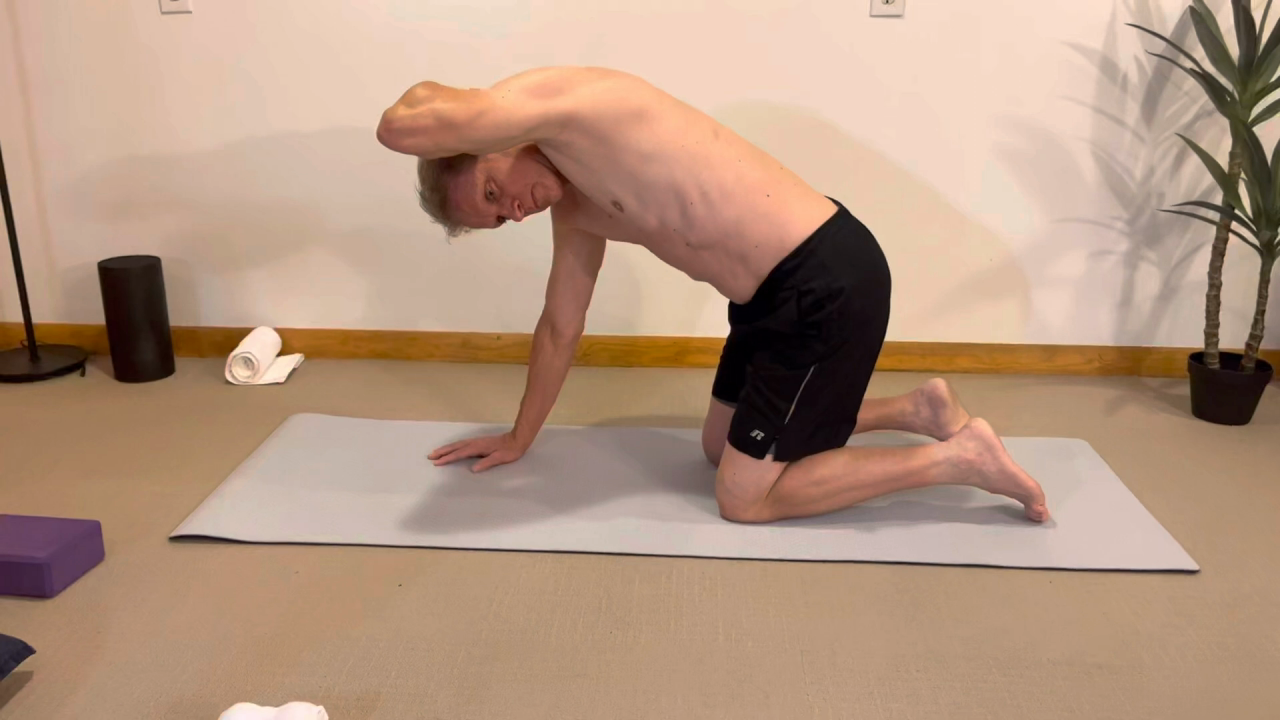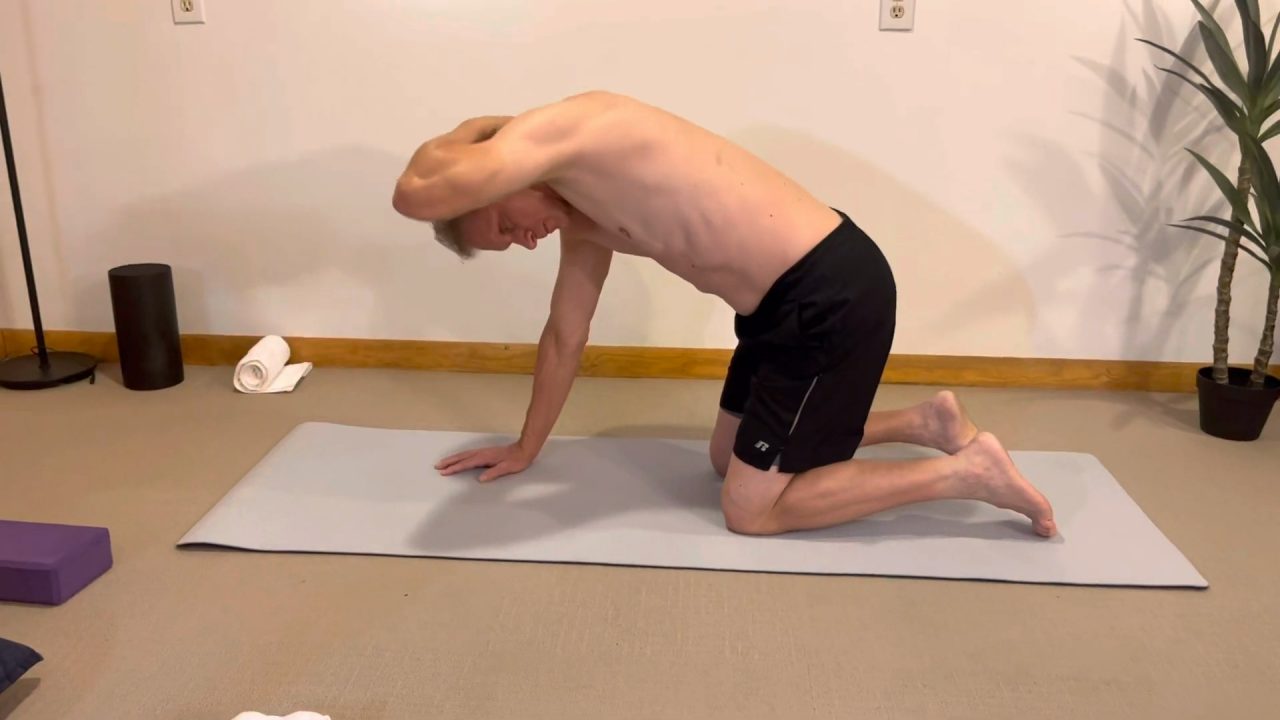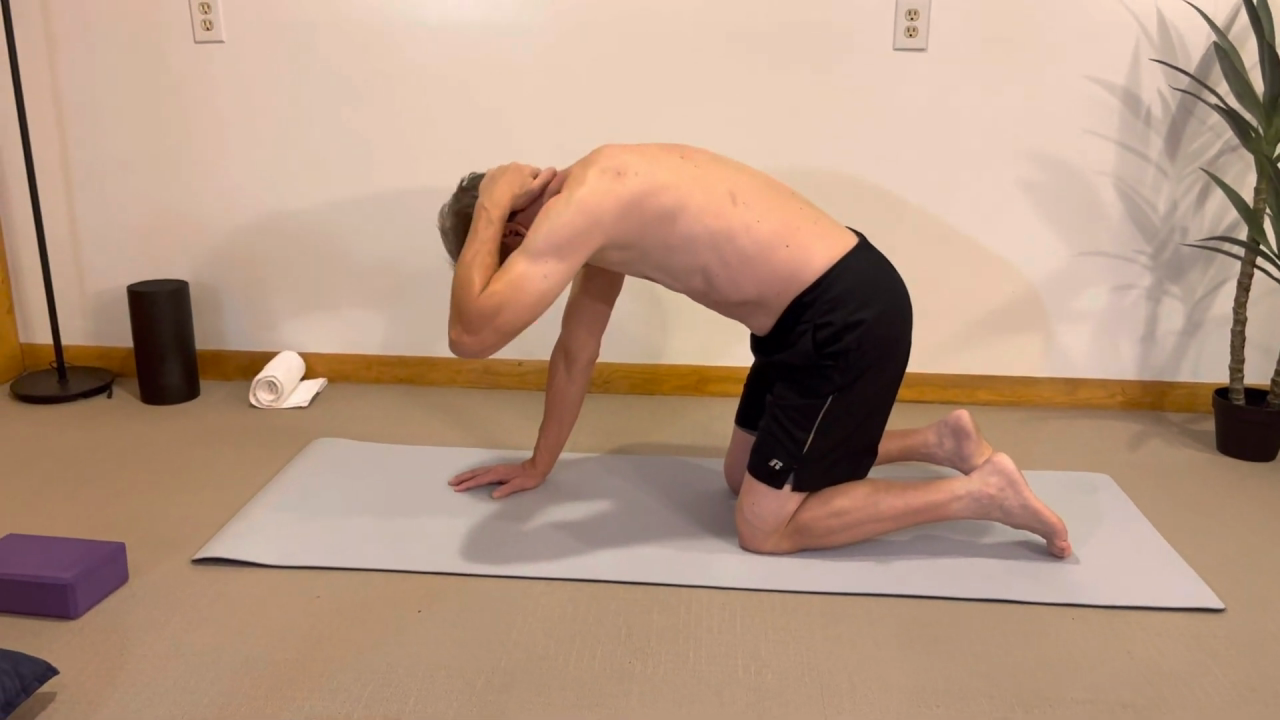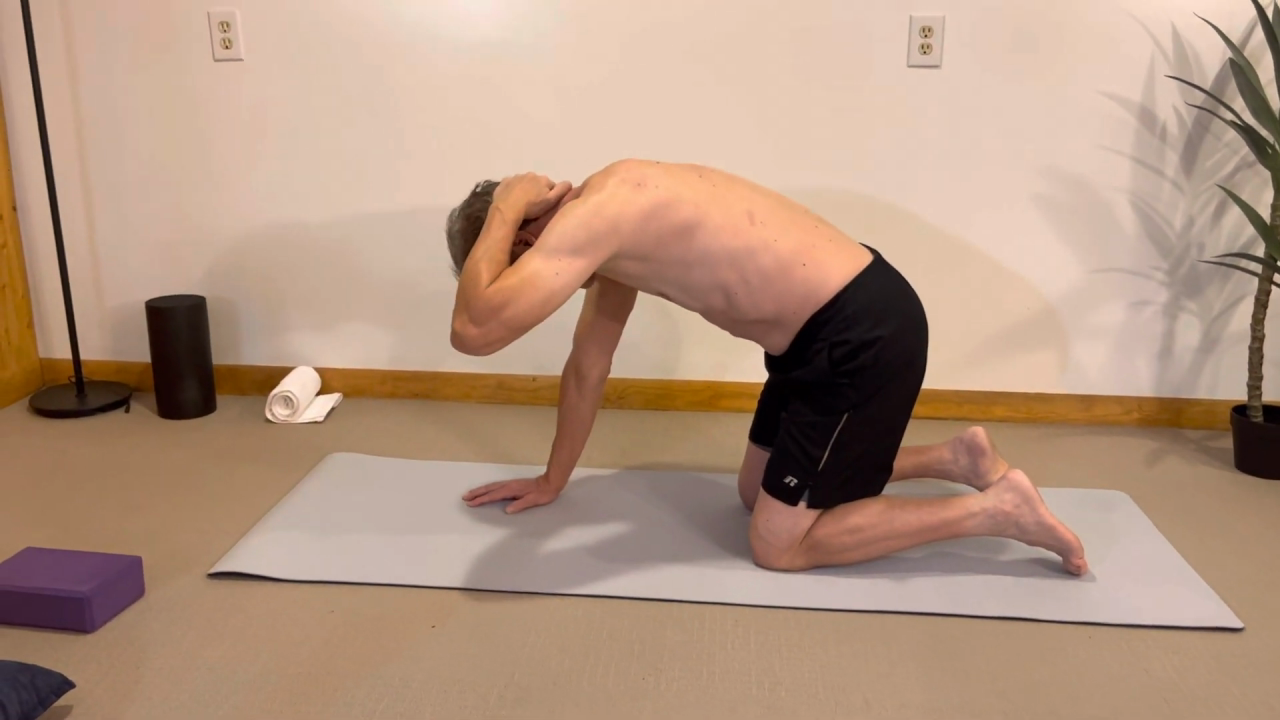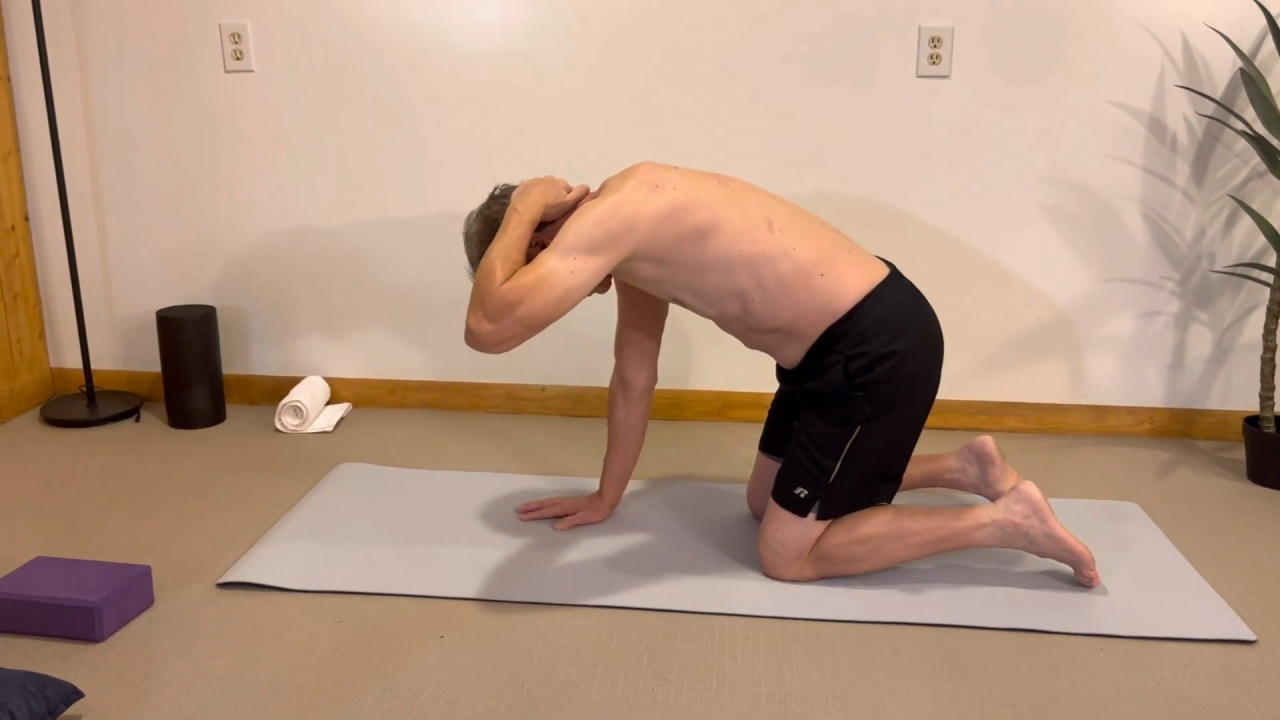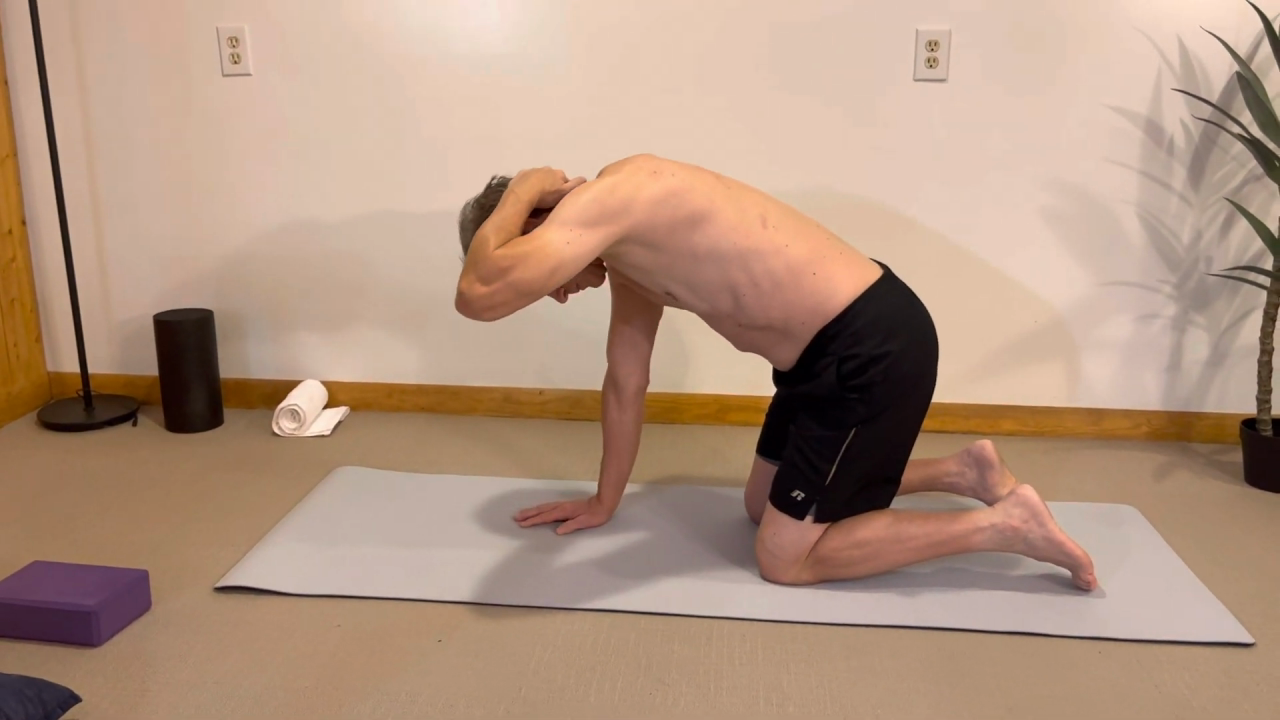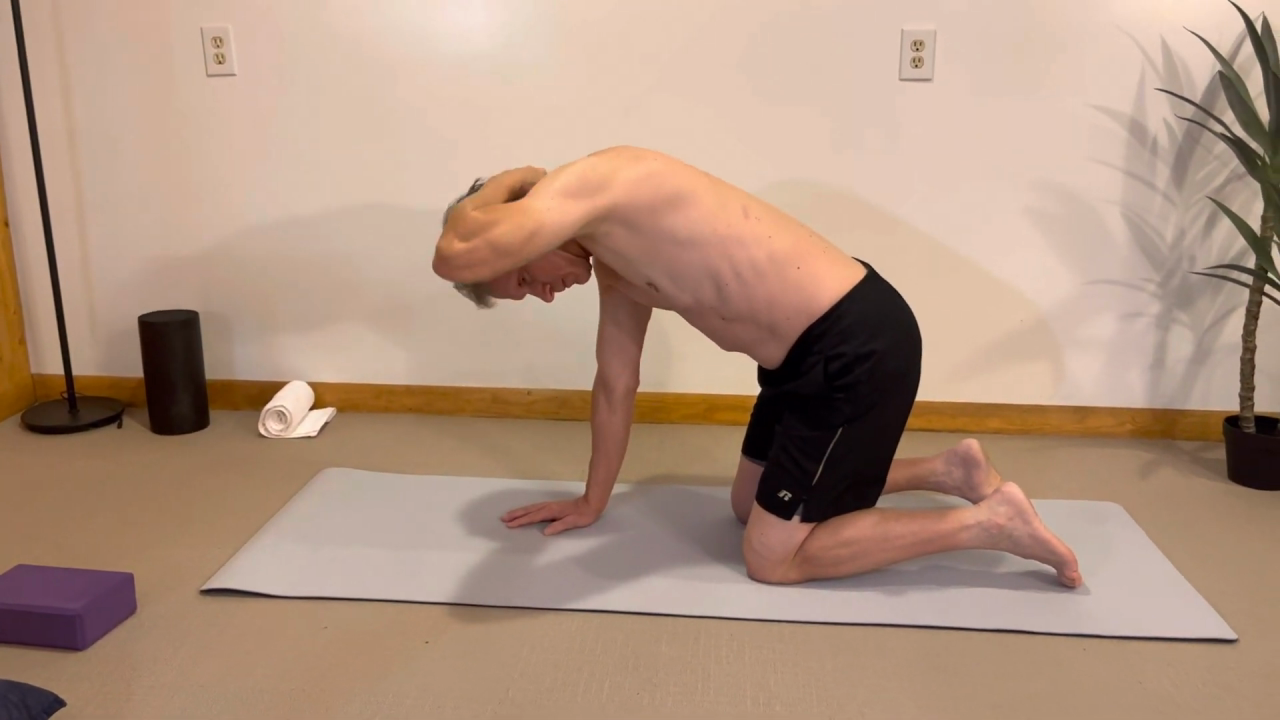
dt=0.7s
person 1, frame 1
left shoulder: (564, 98)
right shoulder: (575, 205)
left elbow: (402, 127)
right elbow: (560, 327)
left wrist: (452, 97)
right wrist: (518, 438)
left hip: (829, 283)
right hip: (780, 290)
left knee: (745, 497)
right knee: (722, 446)
left ankle: (960, 457)
right ankle: (916, 409)
person 1, frame 2
left shoulder: (567, 125)
right shoulder: (583, 212)
left elbow: (417, 196)
right elbow: (564, 335)
left wrist: (475, 131)
right wrist: (525, 448)
left hip: (833, 292)
right hip: (792, 294)
left knee: (751, 509)
right knee: (730, 458)
left ankle: (968, 471)
right ankle: (923, 421)
person 1, frame 3
left shoulder: (580, 206)
right shoulder: (602, 214)
left elbow: (470, 337)
right elbow: (575, 351)
left wrist: (490, 201)
right wrist: (538, 465)
left hip: (848, 315)
right hip: (821, 305)
left knee: (765, 527)
right knee: (742, 474)
left ankle: (982, 492)
right ankle: (938, 440)
person 1, frame 4
left shoulder: (596, 213)
right shoulder: (613, 229)
left elbow: (475, 331)
right elbow: (586, 367)
left wrist: (506, 207)
right wrist: (552, 480)
left hip: (864, 333)
right hip: (833, 323)
left knee: (779, 543)
right knee: (758, 491)
left ankle: (997, 509)
right ankle: (954, 456)
person 1, frame 5
left shoulder: (612, 214)
right shoulder: (630, 238)
left elbow: (488, 329)
right elbow: (633, 380)
left wrist: (523, 207)
right wrist: (605, 498)
left hip: (878, 346)
right hip: (844, 338)
left knee: (787, 553)
right knee: (766, 502)
left ankle: (1007, 520)
right ankle: (960, 467)
person 1, frame 6
left shoulder: (611, 196)
right shoulder: (624, 242)
left elbow: (480, 296)
right elbow: (625, 381)
left wrist: (524, 191)
right wrist: (603, 502)
left hip: (874, 347)
right hip: (835, 344)
left knee: (785, 557)
right knee: (763, 505)
left ankle: (1005, 524)
right ankle: (960, 471)
person 1, frame 7
left shoulder: (595, 180)
right shoulder: (614, 255)
left elbow: (457, 257)
right elbow: (616, 383)
left wrist: (503, 184)
right wrist: (591, 502)
left hip: (859, 347)
right hip: (818, 344)
left knee: (773, 557)
right knee: (751, 504)
left ankle: (989, 521)
right ankle: (947, 470)
